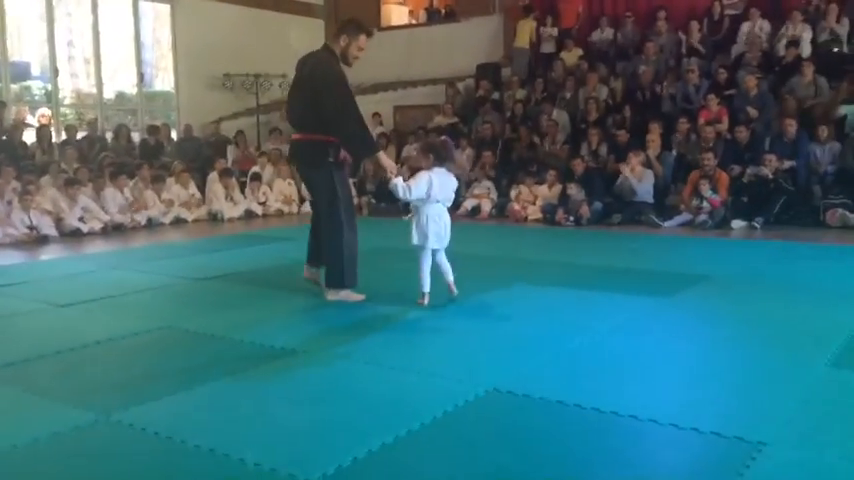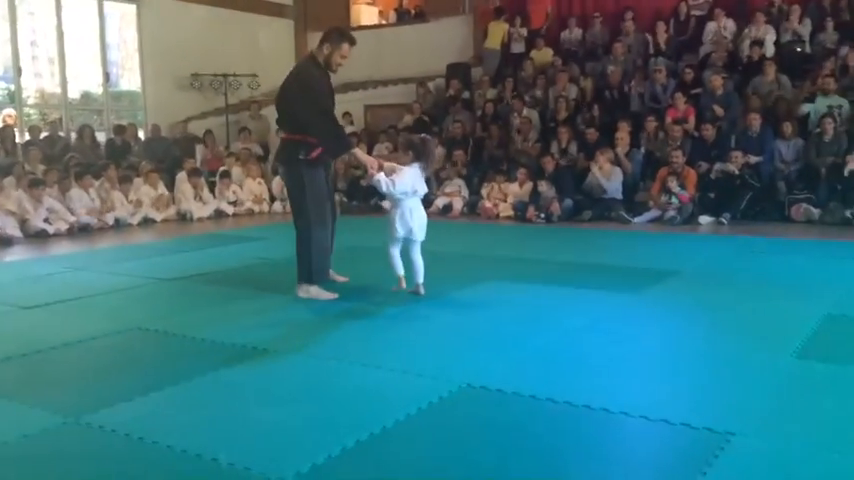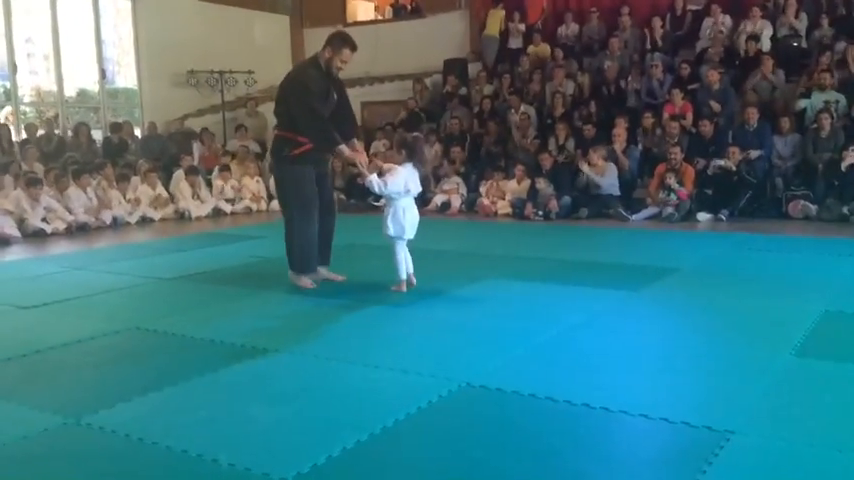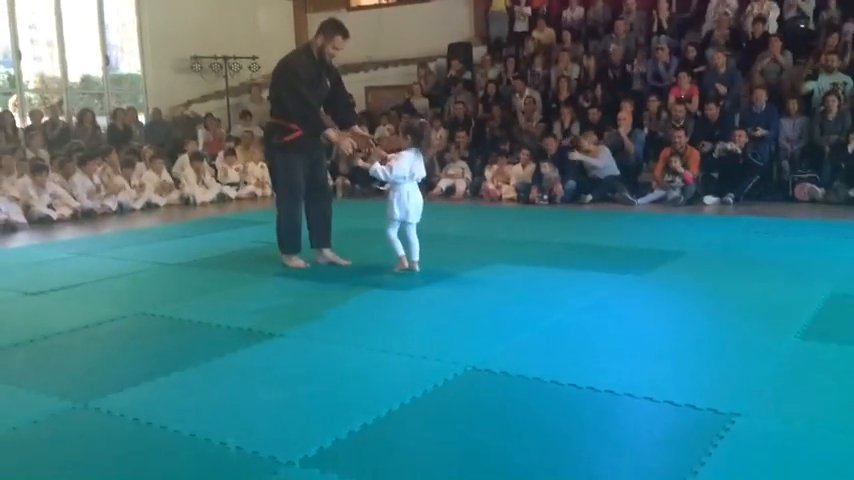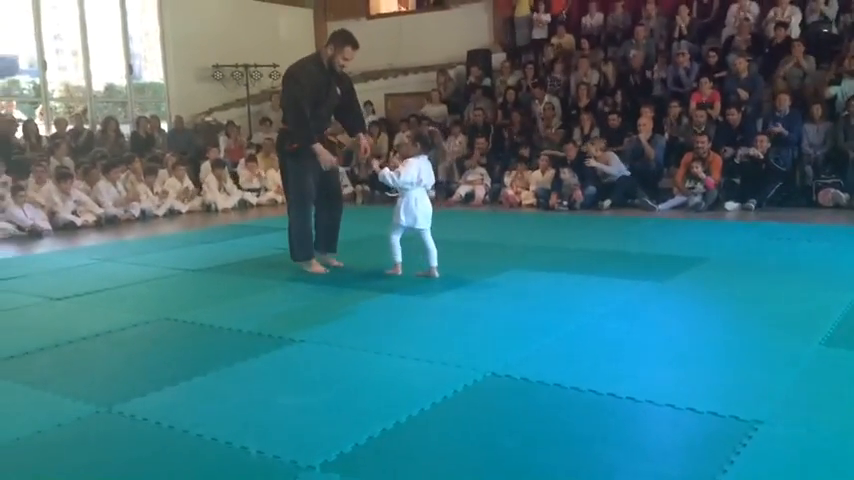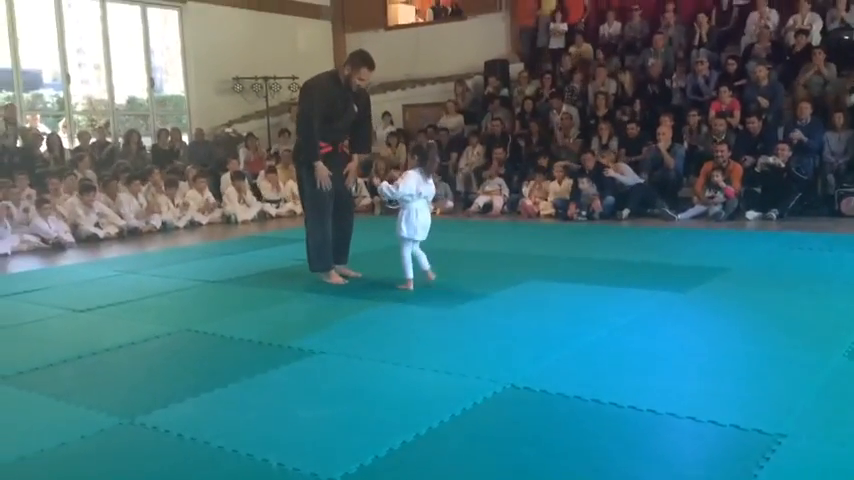
dt=0.3s
person 1, frame 1
left shoulder: (312, 61)
right shoulder: (328, 70)
right elbow: (348, 118)
right wrist: (379, 155)
left hip: (309, 147)
right hip: (322, 151)
left knee: (324, 213)
right knee: (340, 218)
left ankle: (314, 265)
right ankle: (337, 286)
person 1, frame 2
left shoulder: (314, 71)
right shoulder: (307, 76)
left elbow: (322, 118)
right elbow: (324, 121)
left wrist: (333, 149)
right wrist: (358, 154)
left hip: (309, 151)
right hip: (301, 153)
left knee: (325, 214)
right knee: (312, 217)
left ankle: (321, 269)
right ankle: (308, 283)
person 1, frame 3
left shoulder: (332, 79)
right shoulder: (302, 78)
left elbow: (342, 114)
right elbow: (316, 121)
left wrist: (354, 143)
right wrist: (346, 152)
left hip: (315, 150)
right hip: (291, 151)
left knee: (325, 210)
right knee: (302, 212)
left ankle: (319, 266)
right ankle: (299, 270)
person 1, frame 4
left shoulder: (326, 67)
right shoulder: (293, 65)
left elbow: (338, 100)
right elbow: (303, 107)
left wrist: (354, 129)
right wrist: (334, 136)
left hip: (310, 136)
right hip: (284, 137)
left knee: (320, 194)
right knee: (291, 197)
left ankle: (323, 250)
right ankle: (289, 251)
person 1, frame 5
left shoulder: (339, 77)
right shoulder: (300, 73)
left elbow: (349, 108)
right elbow: (298, 116)
left wrist: (360, 135)
right wrist: (317, 148)
left hip: (319, 142)
right hip: (296, 145)
left knee: (332, 199)
right knee: (302, 202)
left ankle: (324, 251)
right ankle: (305, 258)
person 1, frame 6
left shoulder: (359, 95)
right shoulder: (317, 88)
left elbow: (361, 128)
right elbow: (307, 128)
left wrist: (355, 159)
right wrist: (317, 164)
left hip: (338, 156)
right hip: (313, 157)
left knee: (344, 211)
right knee: (320, 213)
left ankle: (338, 262)
right ankle: (325, 268)
person 2, frame 1
left shoulder: (423, 177)
right shoulder: (448, 176)
left elbow: (405, 192)
left wrist: (394, 180)
left hip: (425, 220)
right hip: (442, 219)
left knee: (425, 260)
right knee: (440, 256)
left ankle: (425, 295)
right ankle: (451, 284)
person 2, frame 2
left shoulder: (406, 173)
right shoulder: (418, 170)
left elbow: (389, 186)
right elbow: (397, 171)
left wrist: (375, 175)
right wrist: (382, 166)
left hip: (404, 214)
right hip: (417, 214)
left knee: (394, 249)
right knee: (415, 252)
left ankle: (401, 280)
right ankle: (419, 285)
person 2, frame 3
left shoulder: (398, 172)
right shoulder: (412, 170)
left elbow: (381, 186)
left wrist: (366, 174)
right wrist: (383, 167)
left hip: (398, 212)
right hip: (409, 211)
left knee: (399, 249)
right knee: (402, 247)
left ankle: (402, 283)
right ankle: (410, 276)
person 2, frame 4
left shoulder: (404, 157)
right shoulder: (417, 156)
left elbow: (386, 173)
left wrist: (366, 165)
right wrist: (386, 157)
left hip: (402, 197)
right hip: (414, 196)
left knee: (391, 231)
right knee: (411, 232)
left ankle: (403, 260)
right ankle: (414, 263)
person 2, frame 5
left shoulder: (411, 163)
right shoulder: (426, 163)
left elbow: (395, 179)
left wrist: (380, 169)
right wrist: (398, 166)
left hip: (409, 203)
right hip: (423, 203)
left knee: (394, 236)
right knee: (427, 238)
left ankle: (397, 267)
right ankle: (433, 269)
person 2, frame 6
left shoulder: (410, 175)
right shoulder: (428, 176)
left elbow: (395, 192)
left wrist: (381, 185)
left hip: (410, 215)
right hip: (423, 214)
left knee: (405, 250)
right knee: (415, 248)
left ankle: (409, 282)
right ankle: (428, 272)
